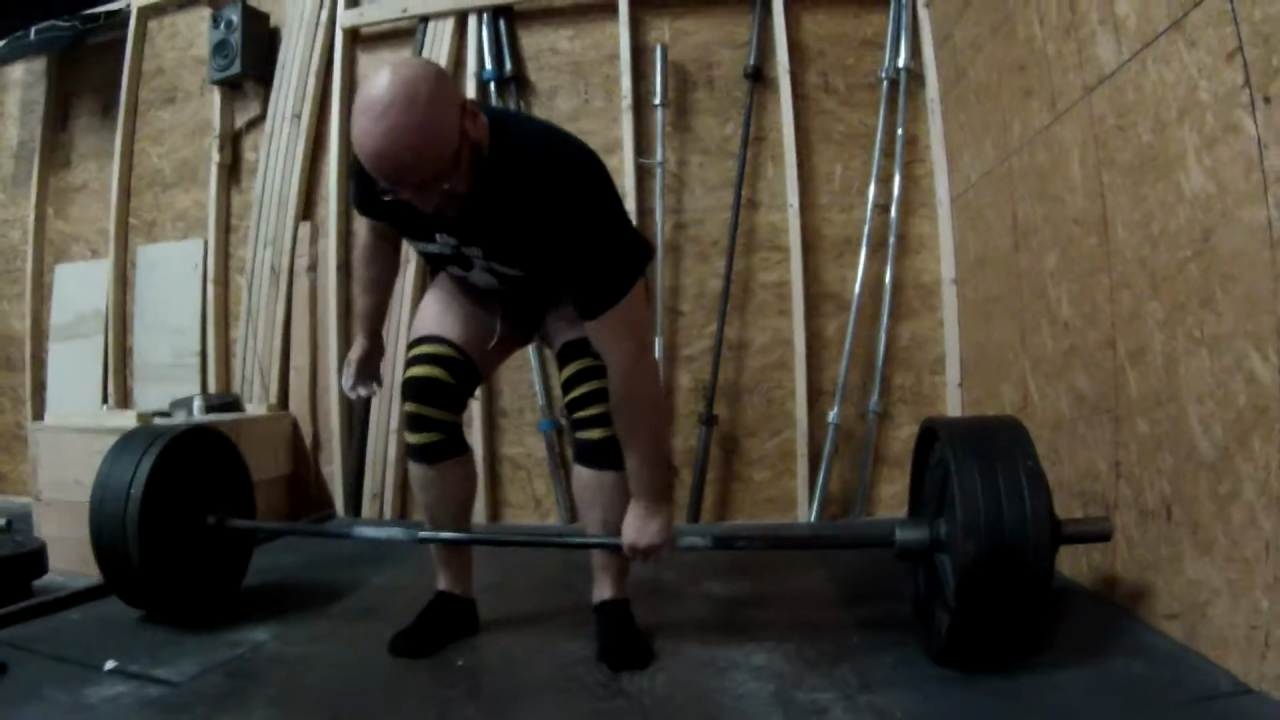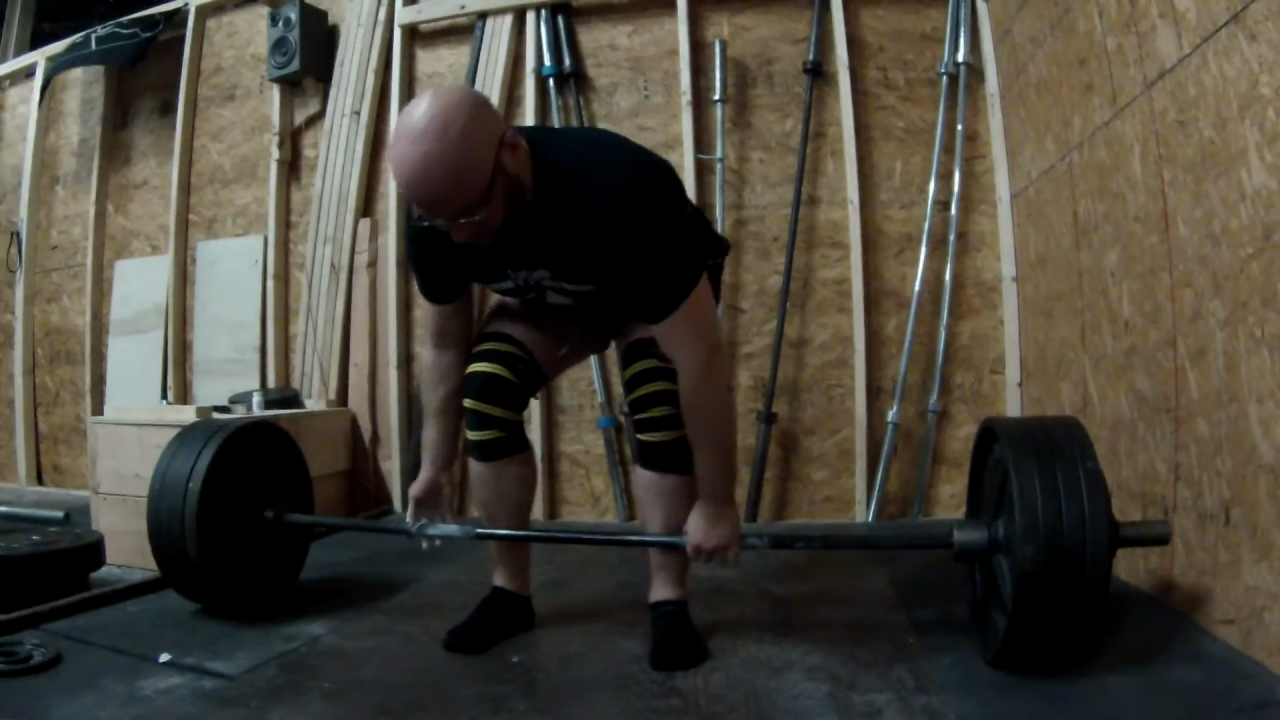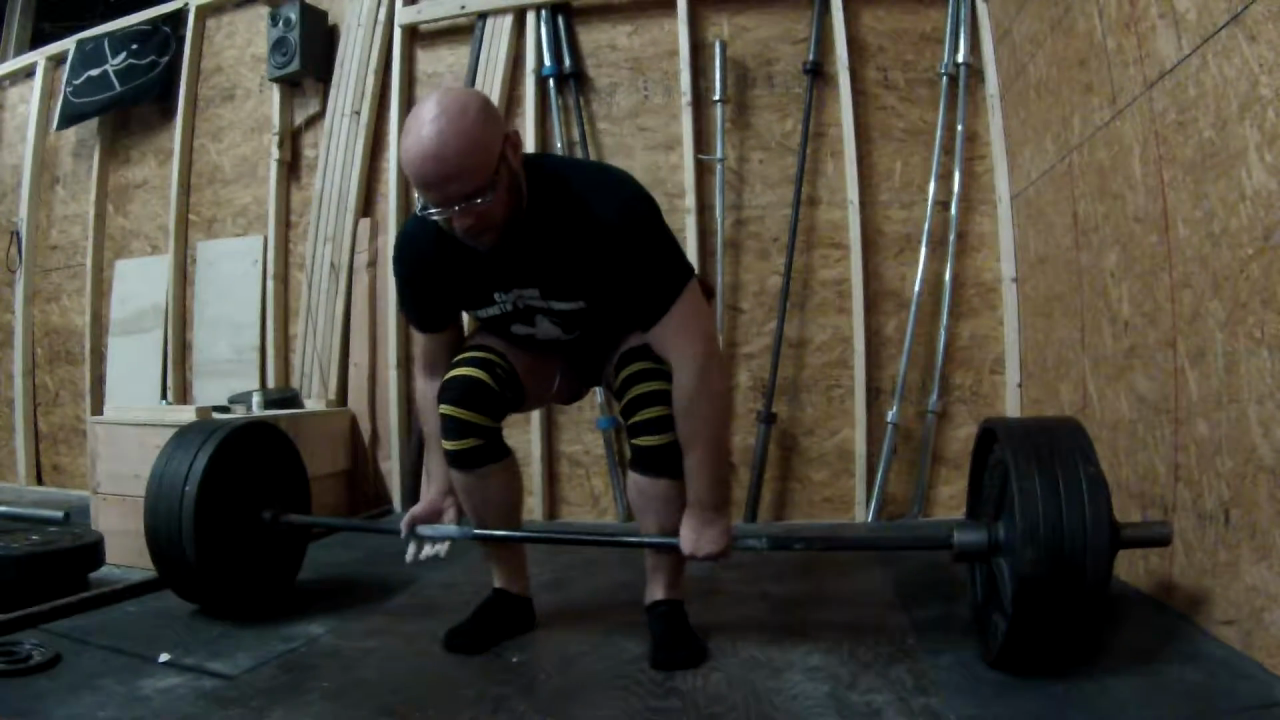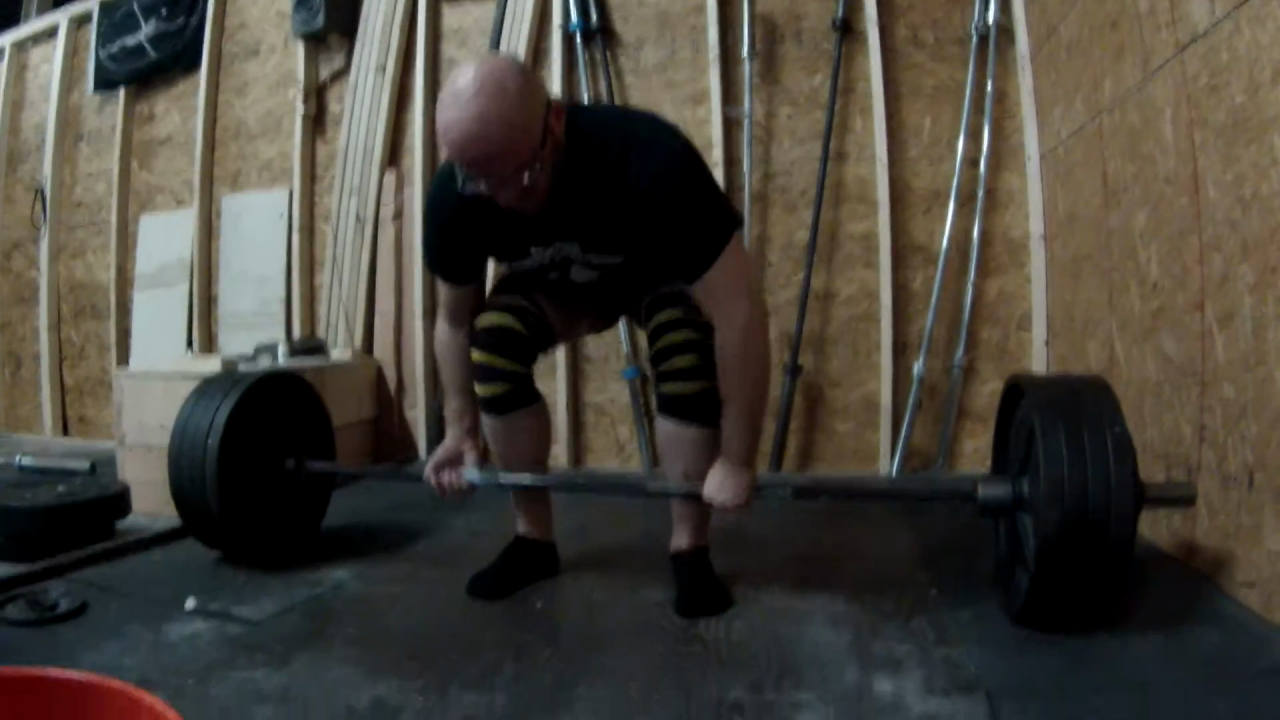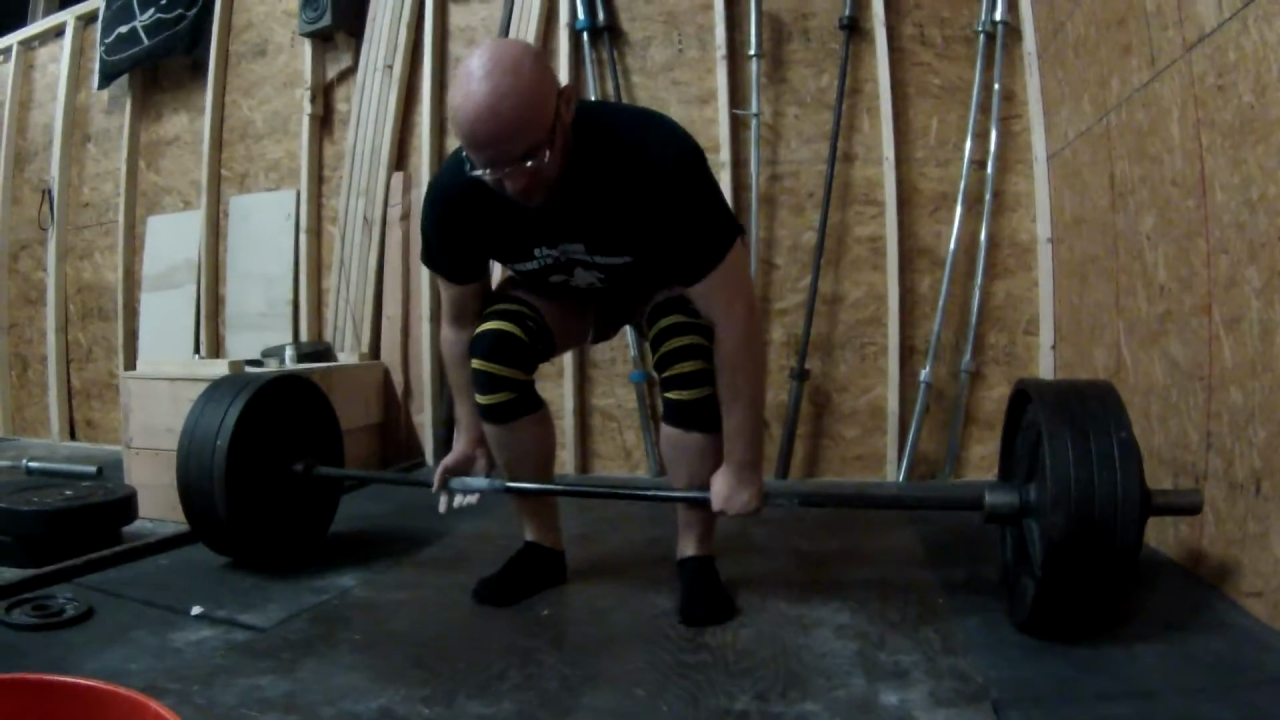
dt=1s
person 1, frame 1
left shoulder: (563, 184)
right shoulder: (382, 165)
left elbow: (630, 357)
right elbow: (375, 232)
left wrist: (650, 502)
right wrist: (367, 332)
left hip: (574, 287)
right hip: (471, 284)
left knee: (599, 413)
right knee: (424, 403)
left ankle: (610, 602)
right ankle: (454, 594)
person 1, frame 2
left shoulder: (615, 193)
right shoulder: (434, 216)
left elbow: (701, 360)
right elbow: (443, 346)
left wrist: (715, 504)
right wrist: (434, 468)
left hip: (657, 288)
right hip: (546, 300)
left knee: (660, 407)
right knee: (484, 395)
left ankle: (668, 599)
right ankle: (510, 591)
person 1, frame 3
left shoulder: (606, 208)
right shoulder: (421, 246)
left elbow: (697, 359)
right elbow: (432, 372)
left wrist: (707, 510)
right wrist: (439, 488)
left hip: (628, 334)
right hip: (530, 348)
left knee: (659, 403)
right knee: (461, 401)
left ankle: (664, 599)
right ankle: (511, 592)
person 1, frame 4
left shoulder: (649, 164)
right shoulder: (453, 198)
left elbow: (740, 314)
right elbow: (455, 320)
left wrist: (736, 460)
right wrist: (459, 431)
left hip: (660, 272)
right hip: (559, 282)
left knee: (687, 360)
right knee: (492, 347)
left ankle: (689, 548)
right ankle: (534, 538)
person 1, frame 5
left shoulder: (655, 160)
right shoulder: (453, 196)
left elbow: (734, 318)
right elbow: (460, 322)
left wrist: (741, 465)
right wrist: (470, 436)
left hip: (664, 276)
right hip: (561, 286)
left knee: (691, 360)
right knee: (493, 351)
left ankle: (695, 554)
right ankle: (542, 545)
